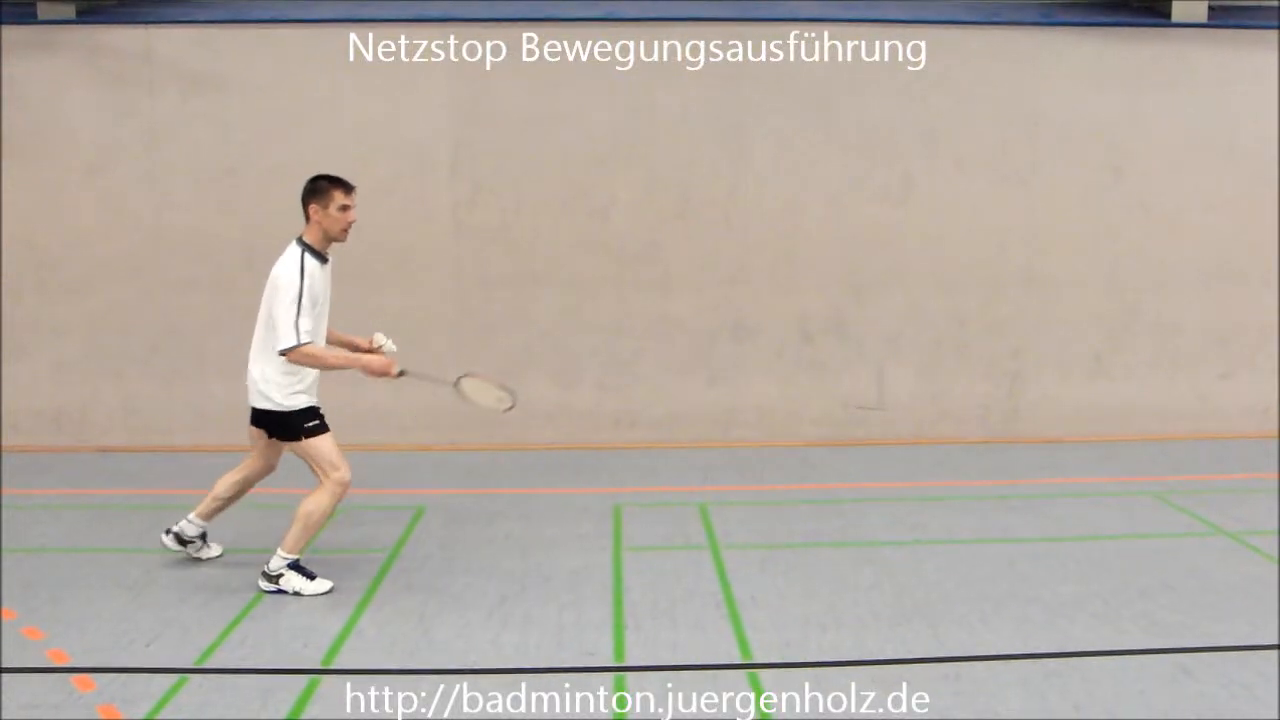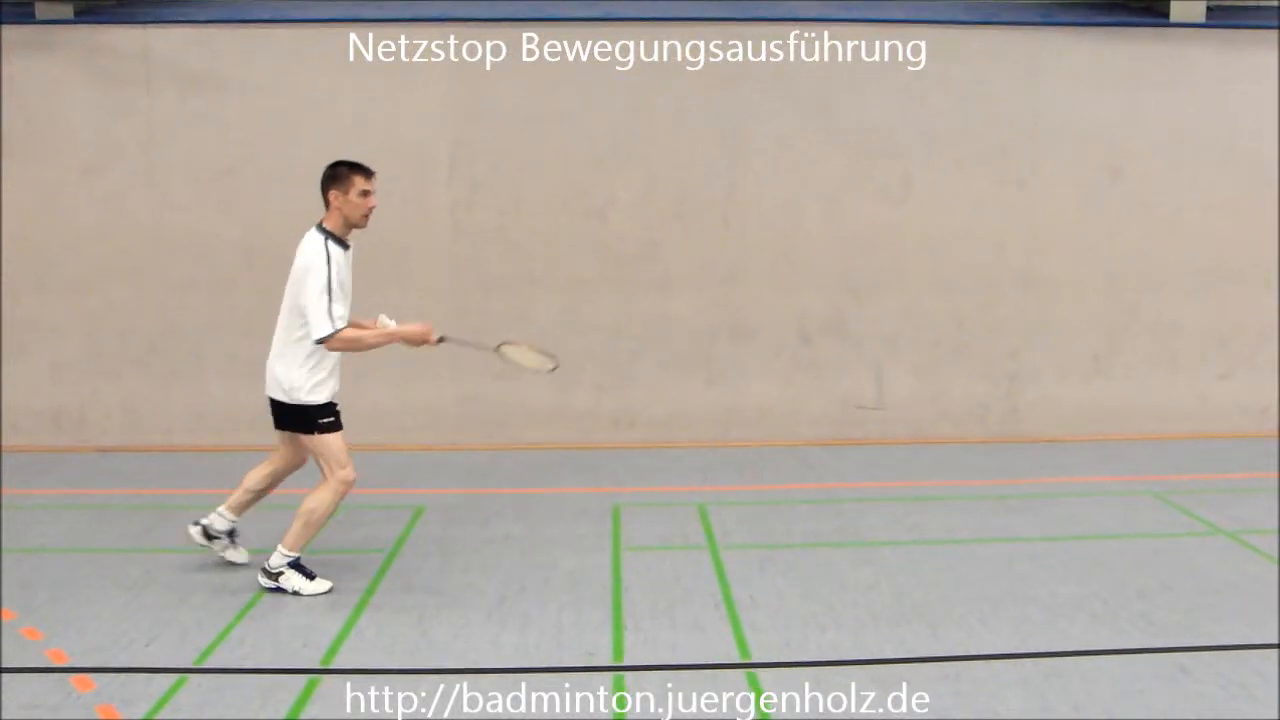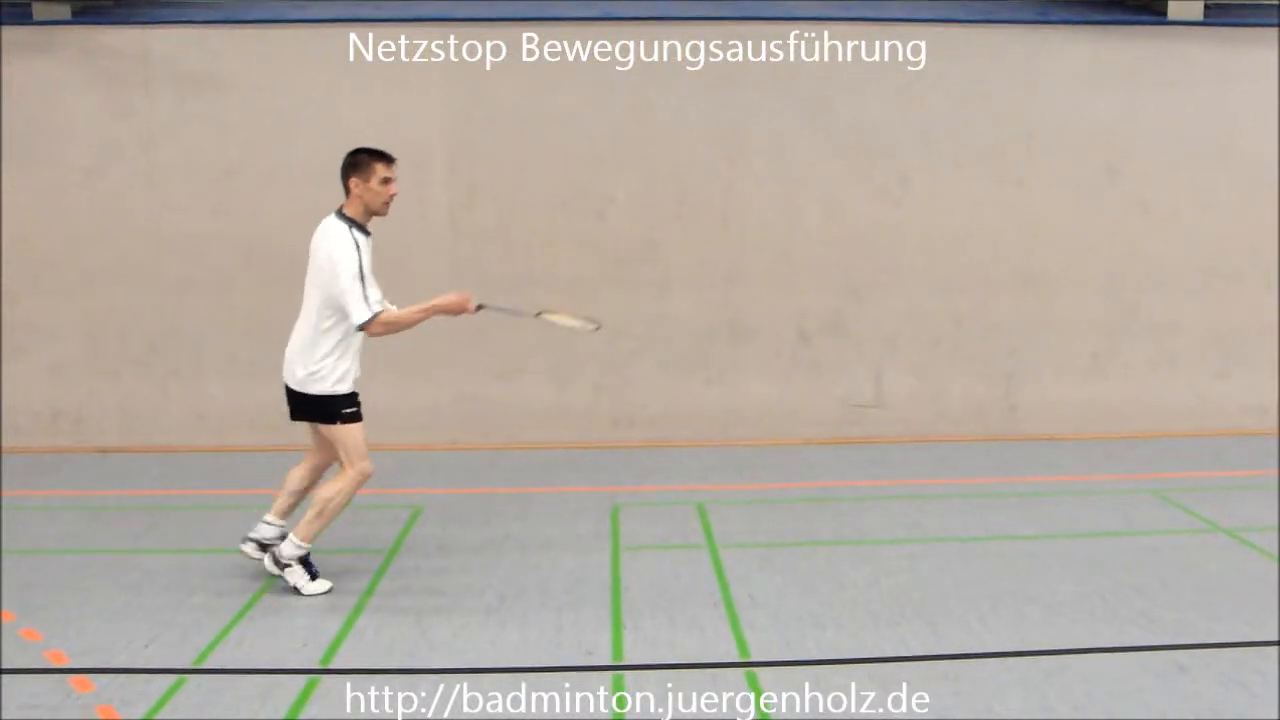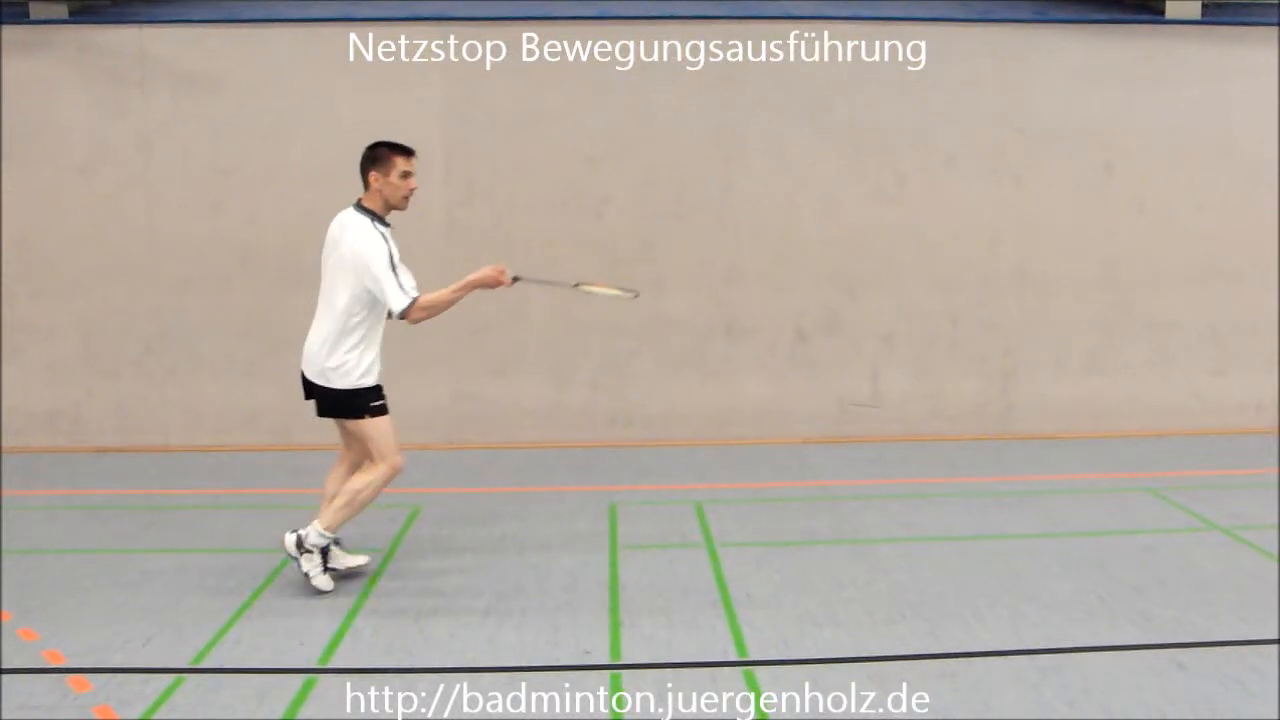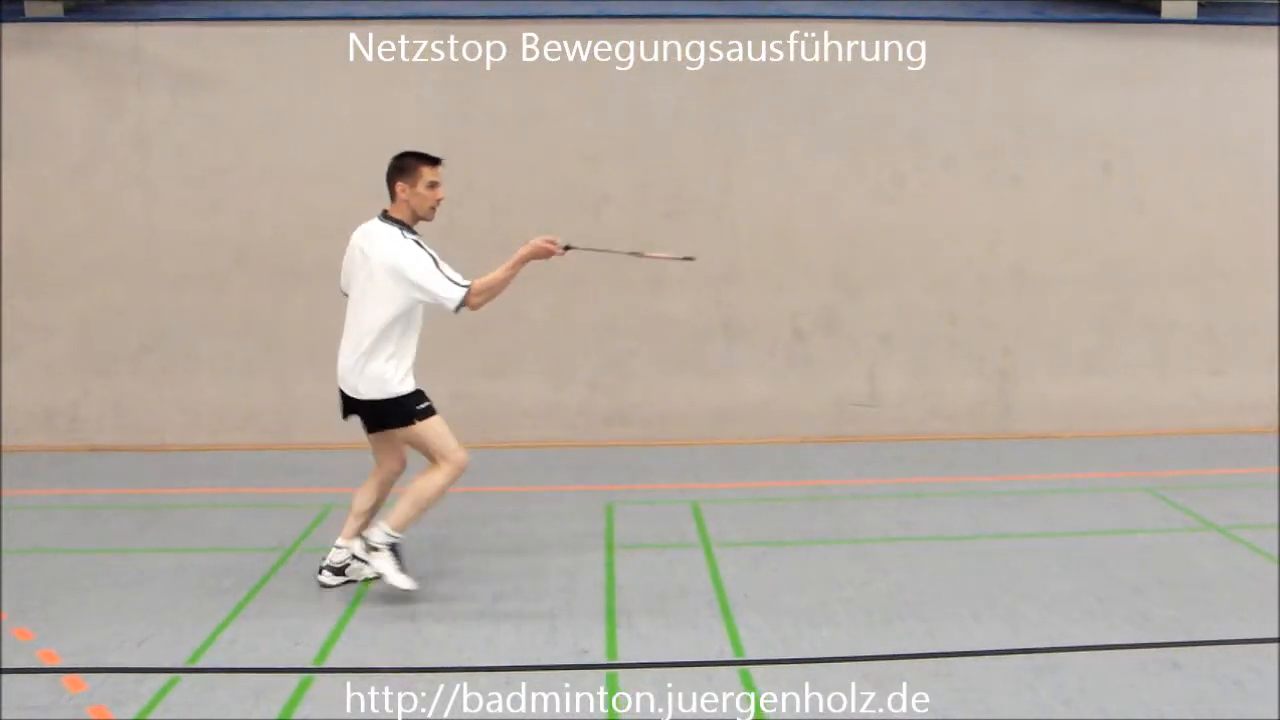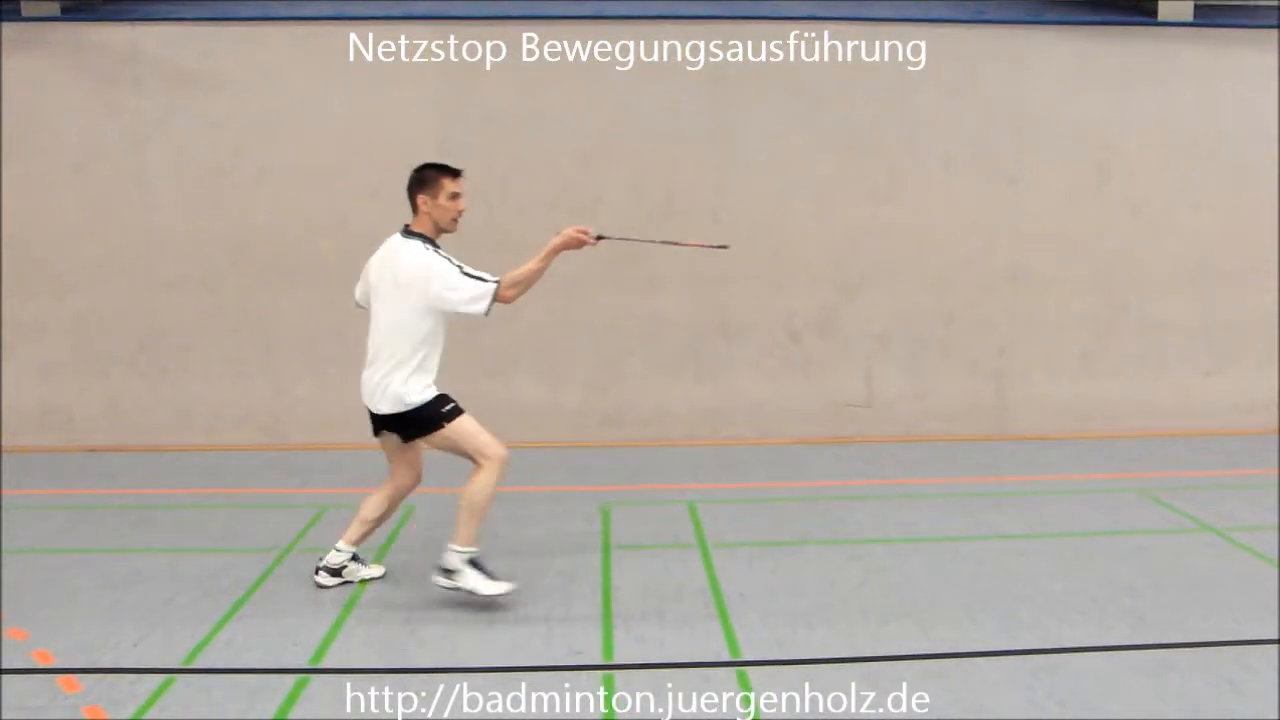
dt=0.3s
person 1, frame 1
left shoulder: (315, 260)
right shoulder: (297, 270)
right elbow: (295, 350)
left wrist: (354, 342)
right wrist: (360, 363)
left hip: (275, 390)
right hip: (285, 395)
left knee: (258, 466)
right knee: (337, 477)
left ankle: (187, 531)
right ankle: (280, 569)
person 1, frame 2
left shoulder: (329, 245)
right shoulder: (322, 257)
right elbow: (332, 338)
left wrist: (370, 326)
right wrist: (398, 335)
left hip: (295, 381)
right hip: (303, 387)
left knee: (288, 460)
right knee: (340, 476)
left ankle: (217, 524)
right ankle: (280, 566)
person 1, frame 3
left shoulder: (333, 229)
right shoulder: (345, 247)
right elbow: (372, 323)
left wrist: (392, 311)
right wrist: (436, 307)
left hip: (310, 368)
right hip: (324, 377)
left knee: (322, 456)
right knee: (357, 468)
left ankle: (266, 533)
right ankle: (290, 555)
person 1, frame 4
left shoulder: (345, 222)
right shoulder: (371, 240)
right elbow: (413, 310)
left wrist: (381, 306)
right wrist: (474, 282)
left hip: (327, 363)
right hip: (346, 371)
left knee: (357, 453)
right knee: (387, 462)
left ankle: (320, 544)
right ankle: (313, 537)
person 1, frame 5
left shoulder: (365, 235)
right shoulder: (406, 252)
right elbow: (471, 298)
right wrist: (523, 257)
left hip: (360, 376)
right hip: (384, 383)
left knee: (390, 466)
right knee: (451, 460)
left ankle: (340, 558)
right ankle: (381, 540)
person 1, frame 6
left shoulder: (388, 251)
right shoulder: (430, 265)
left elbow: (364, 300)
right elbow: (504, 292)
right wrist: (555, 247)
left hip: (384, 390)
right hip: (408, 395)
left knee: (404, 477)
right knee: (492, 457)
left ankle: (337, 560)
right ankle: (458, 559)
